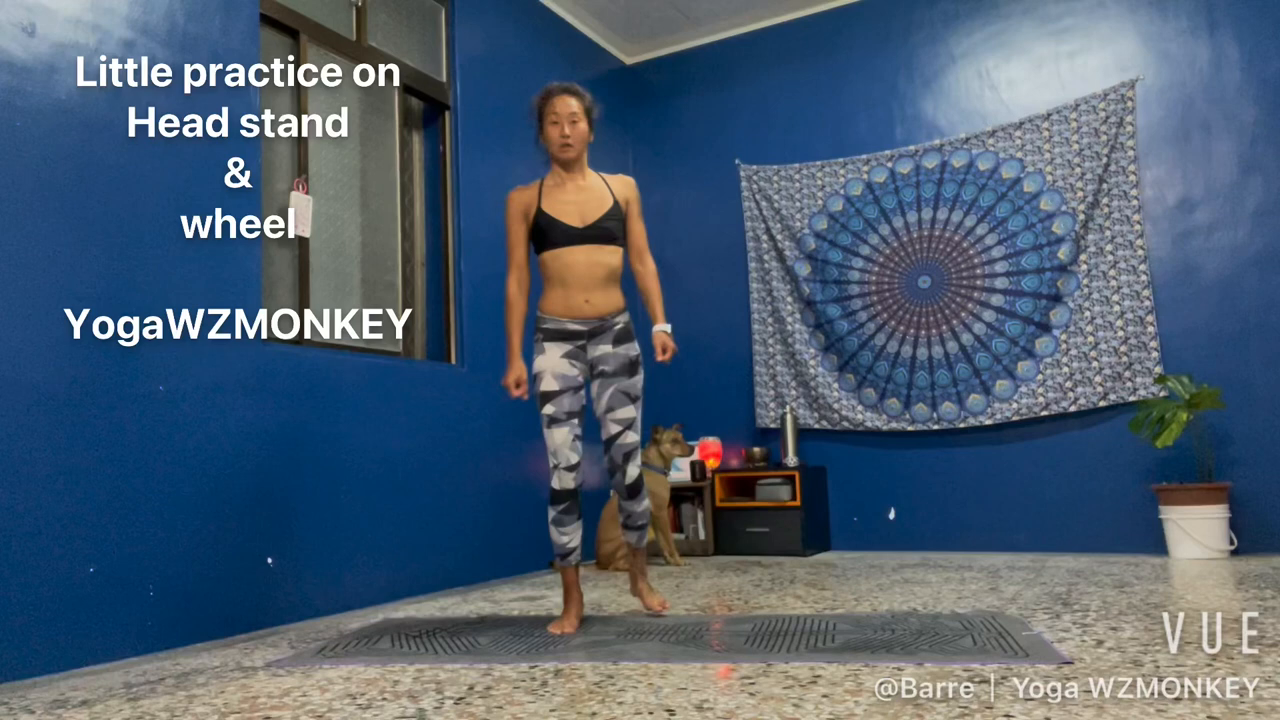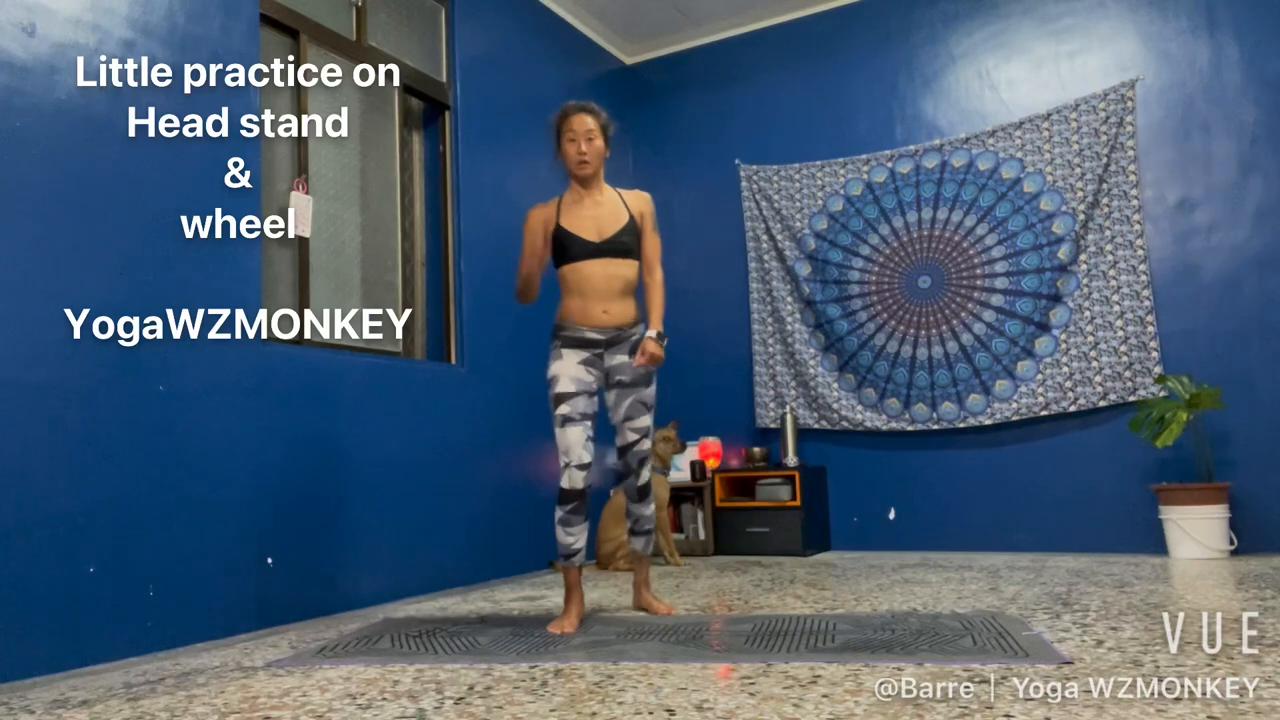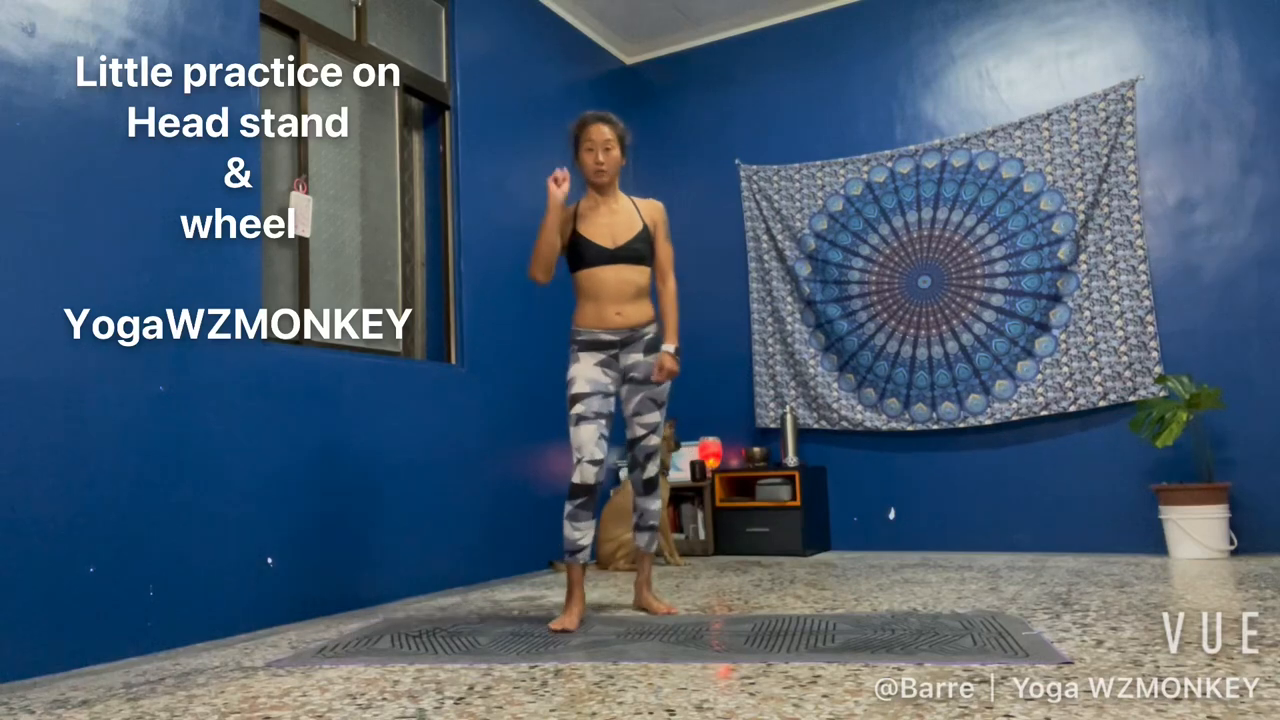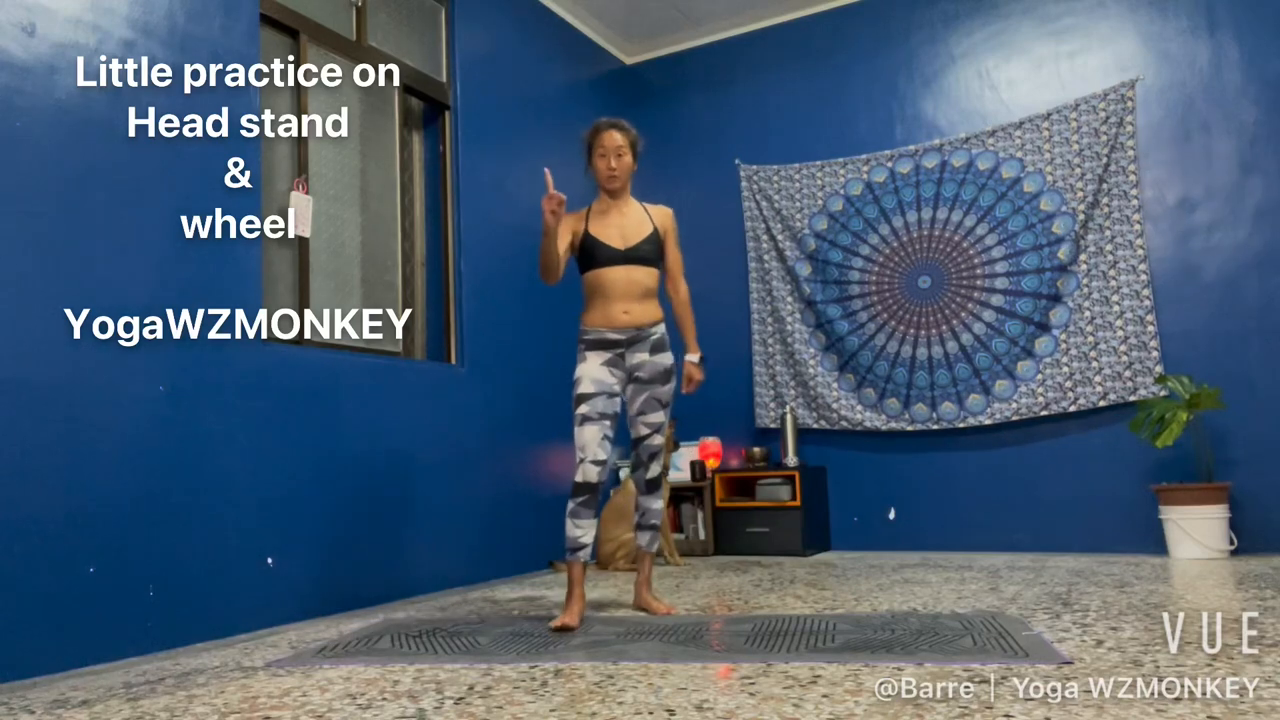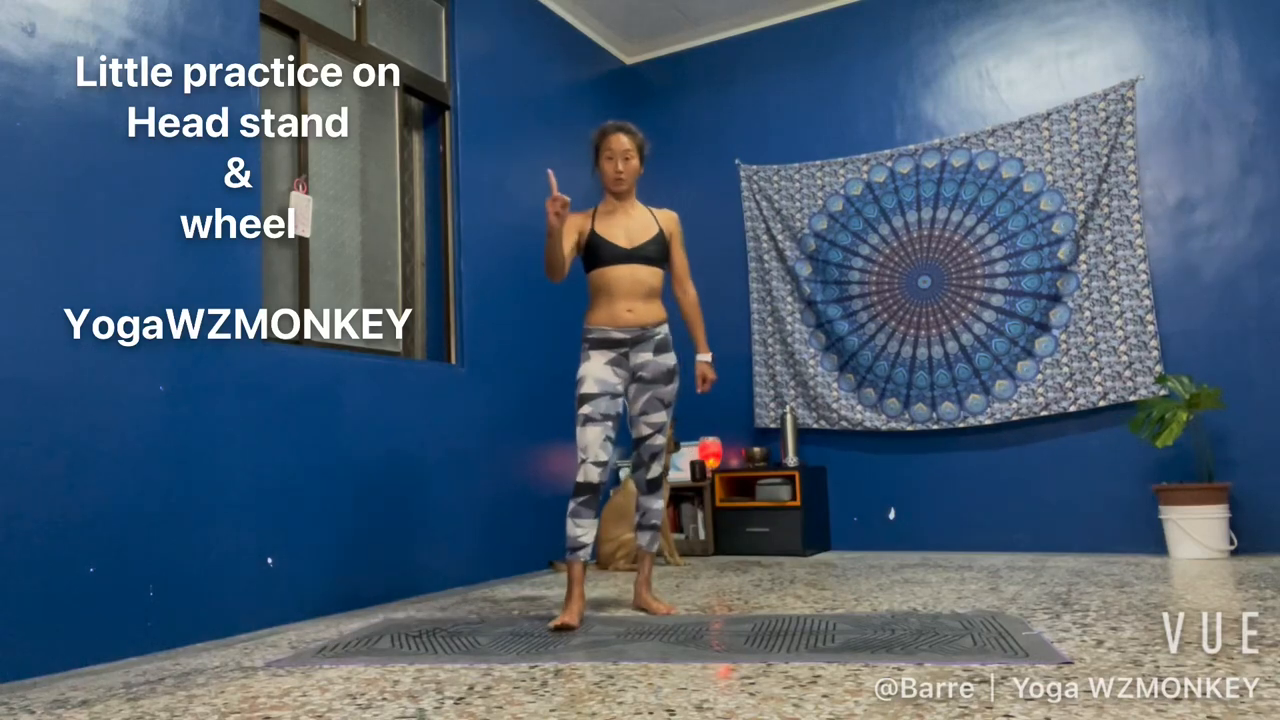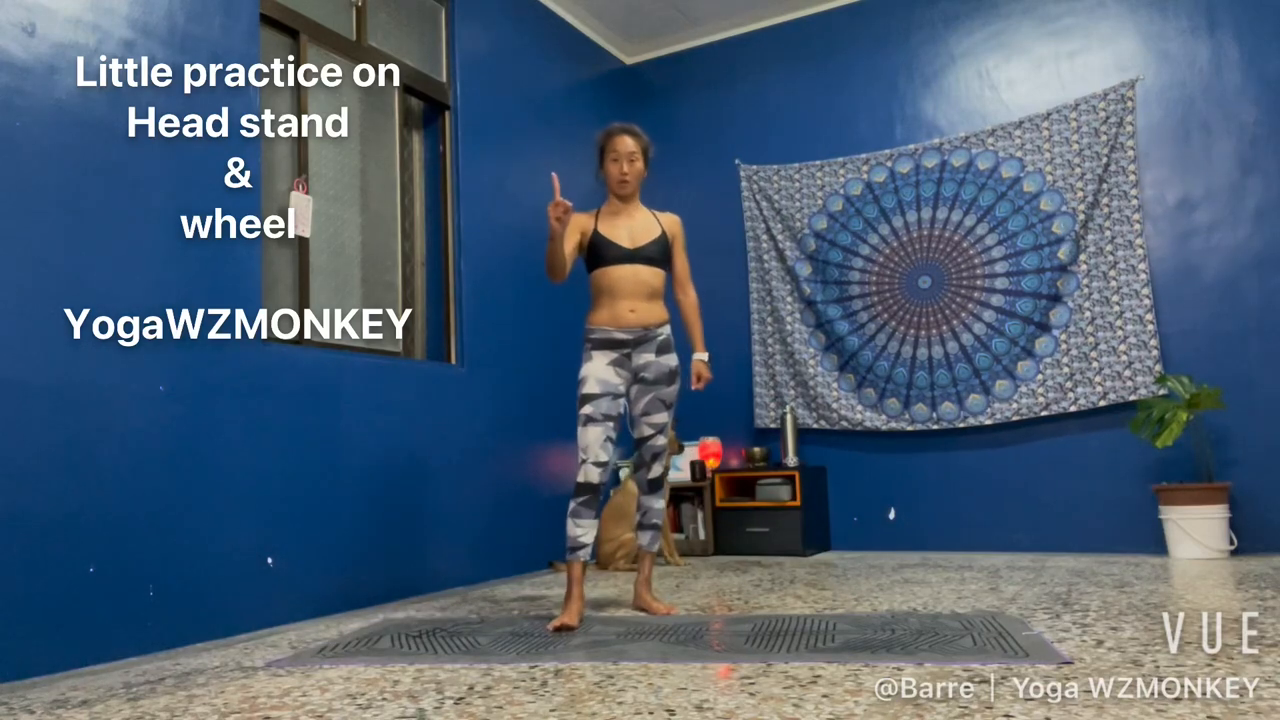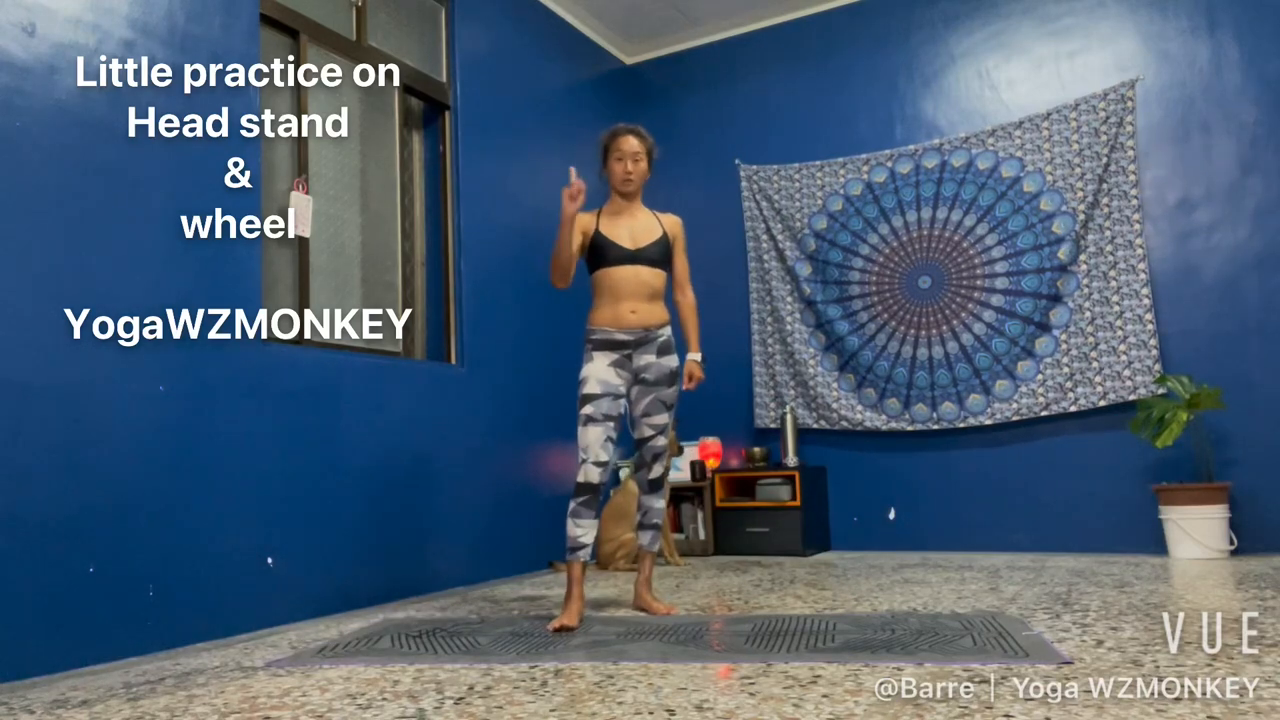
dt=0.2s
person 1, frame 1
left shoulder: (622, 188)
right shoulder: (524, 200)
left elbow: (642, 260)
right elbow: (516, 279)
left wrist: (661, 323)
right wrist: (515, 356)
left hip: (617, 334)
right hip: (556, 339)
left knee: (626, 459)
right knee: (564, 470)
left ankle: (639, 573)
right ankle: (572, 600)
person 1, frame 2
left shoulder: (638, 203)
right shoulder: (544, 216)
left elbow: (654, 274)
right elbow: (527, 291)
left wrist: (654, 332)
right wrist: (527, 283)
left hip: (631, 345)
right hip: (573, 348)
left knee: (639, 470)
right knee: (574, 471)
left ankle: (643, 586)
right ankle: (573, 600)
person 1, frame 3
left shoulder: (651, 212)
right shoulder: (565, 218)
left elbow: (667, 282)
right elbow: (539, 277)
left wrist: (669, 345)
right wrist: (552, 213)
left hip: (644, 346)
right hip: (590, 349)
left knee: (646, 466)
right knee: (586, 468)
left ankle: (643, 586)
right ankle: (575, 598)
person 1, frame 4
left shoulder: (661, 217)
right shoulder: (576, 222)
left elbow: (677, 288)
right elbow: (550, 276)
left wrist: (692, 353)
right wrist: (550, 229)
left hip: (652, 347)
right hip: (597, 349)
left knee: (650, 468)
right knee: (589, 468)
left ankle: (643, 586)
right ankle: (575, 596)
person 1, frame 5
left shoulder: (666, 221)
right shoulder: (581, 222)
left elbow: (685, 289)
right elbow: (555, 273)
left wrist: (703, 352)
right wrist: (553, 230)
left hip: (656, 347)
right hip: (600, 349)
left knee: (651, 468)
right knee: (590, 468)
left ankle: (643, 586)
right ankle: (575, 596)
person 1, frame 6
left shoulder: (669, 223)
right shoulder: (584, 222)
left elbow: (685, 290)
right elbow: (556, 276)
left wrist: (699, 352)
right wrist: (555, 234)
left hip: (658, 347)
right hip: (603, 349)
left knee: (652, 467)
right knee: (591, 467)
left ankle: (643, 587)
right ankle: (574, 597)
person 1, frame 7
left shoulder: (670, 224)
right shoulder: (588, 222)
left elbow: (684, 291)
right elbow: (560, 279)
left wrist: (693, 351)
right wrist: (567, 221)
left hip: (658, 348)
right hip: (604, 349)
left knee: (653, 468)
right knee: (592, 467)
left ankle: (644, 586)
right ankle: (574, 596)
